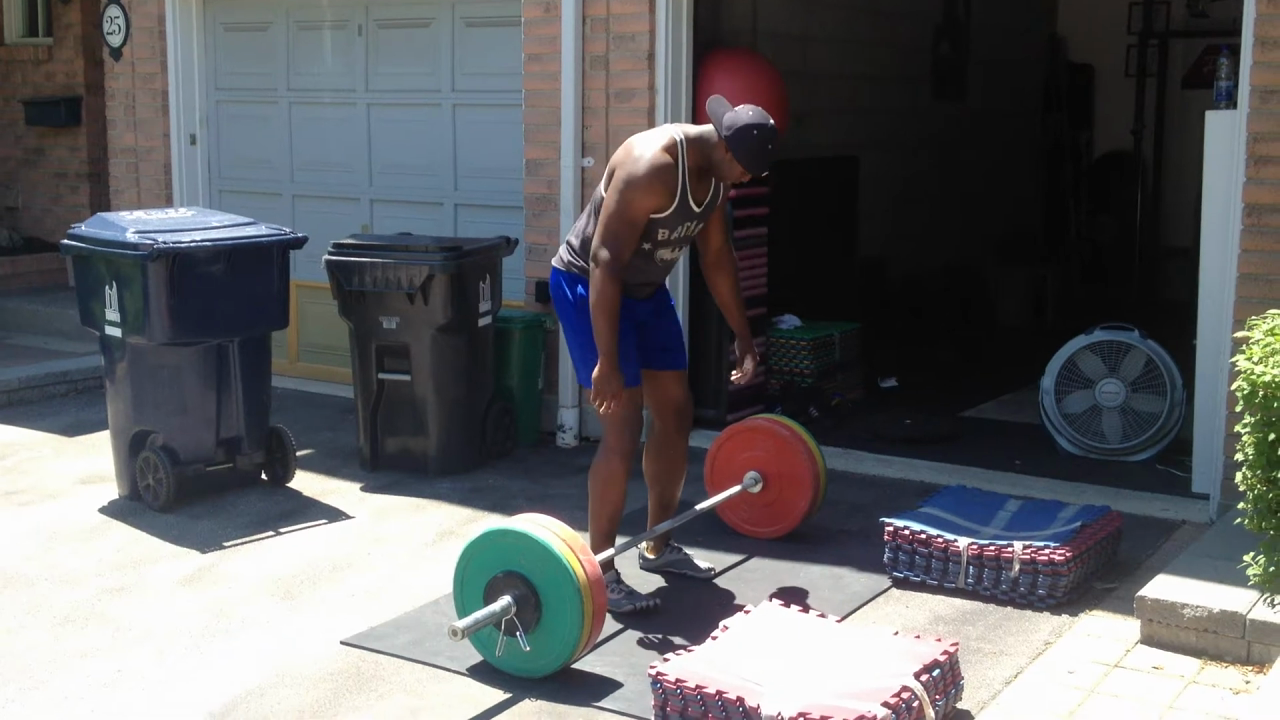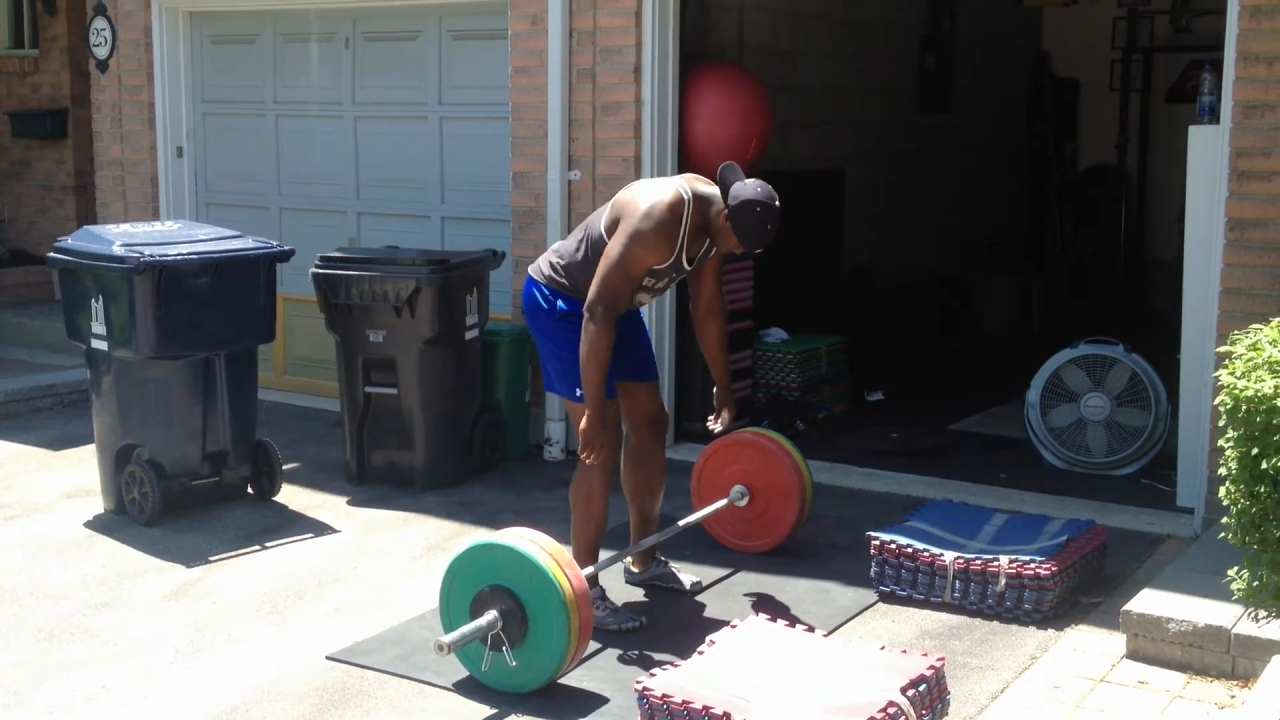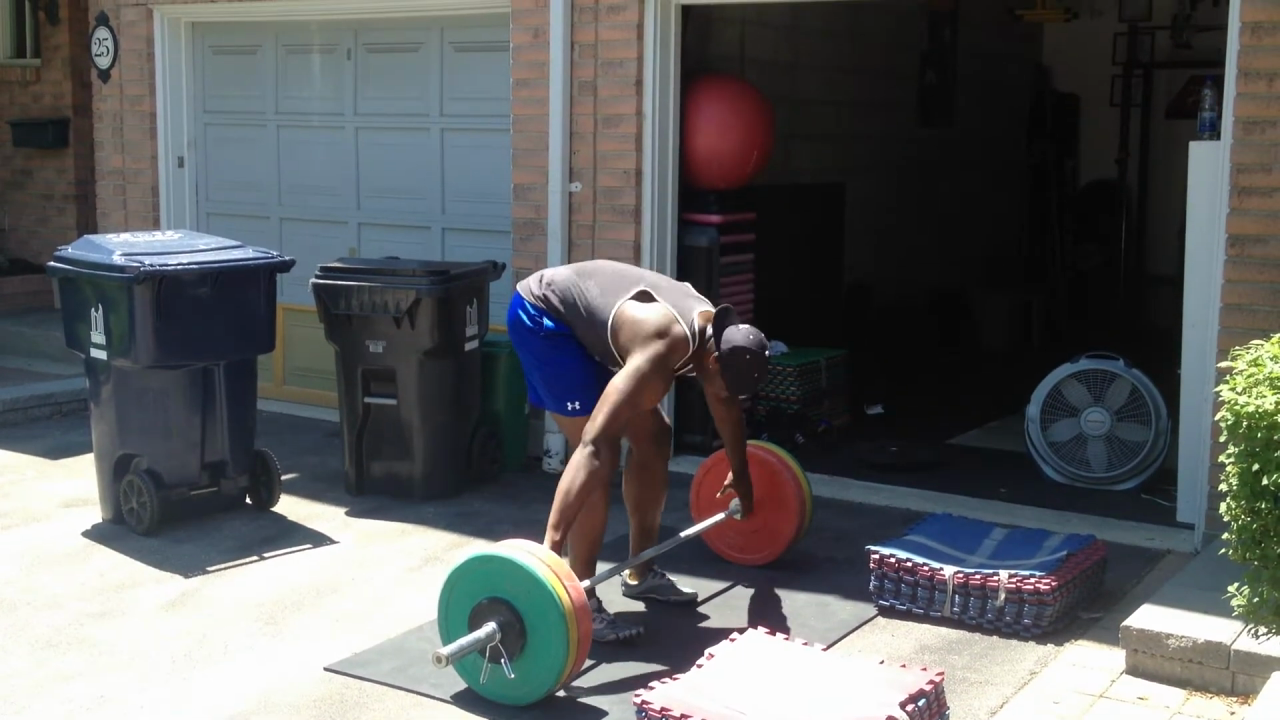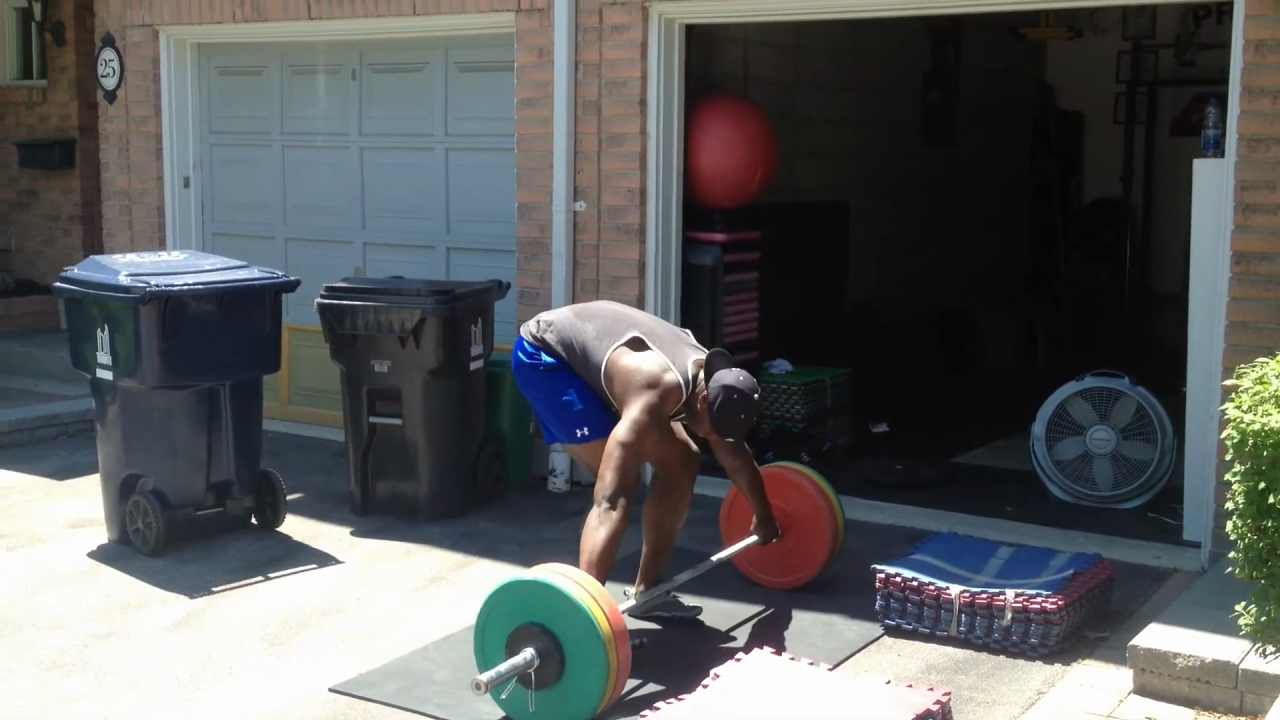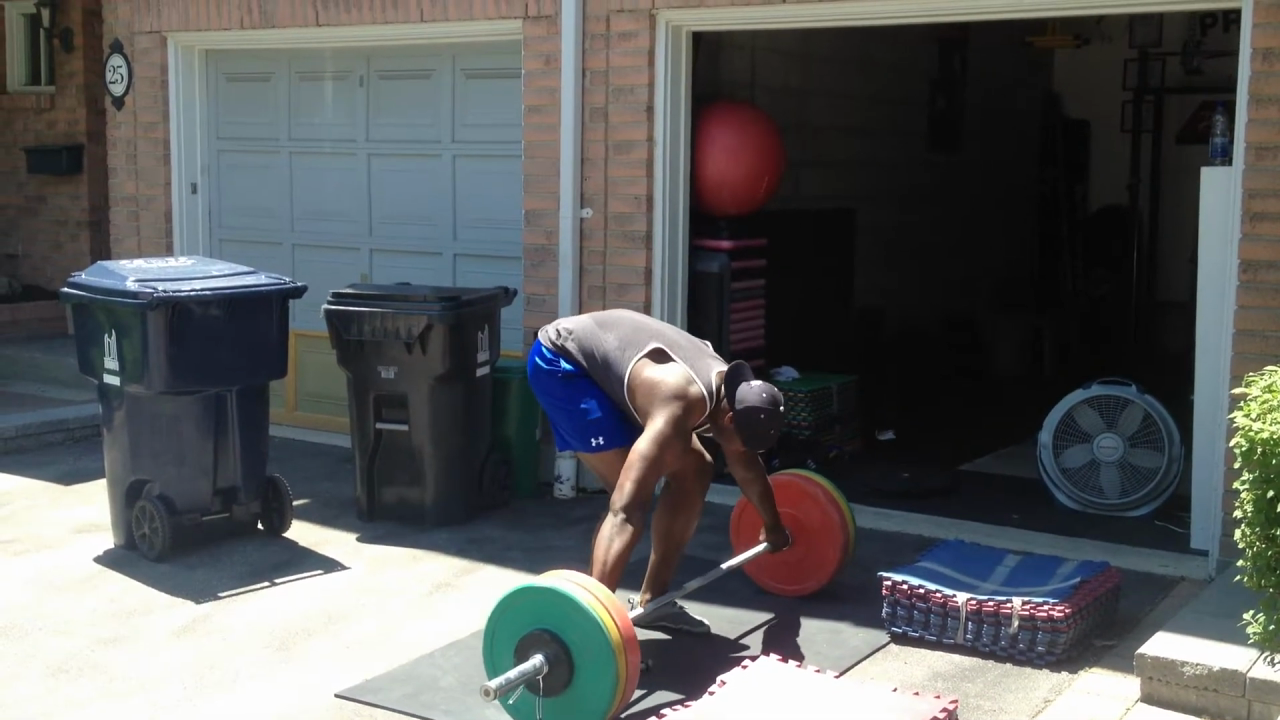
dt=1s
person 1, frame 1
left shoulder: (716, 171)
right shoulder: (652, 166)
left elbow: (716, 256)
right elbow: (604, 263)
left wrist: (743, 336)
right wrist: (606, 363)
left hip: (646, 289)
right hip: (588, 286)
left knee: (676, 413)
right knee: (624, 427)
left ankle: (658, 547)
right ankle: (600, 571)
person 1, frame 2
left shoulder: (712, 220)
right shoulder: (656, 219)
left elbow: (707, 305)
right elbow: (597, 313)
left wrist: (723, 385)
right wrist: (593, 411)
left hip: (615, 302)
right hip: (560, 299)
left knee: (650, 424)
right knee: (602, 444)
left ankle: (643, 560)
right ankle: (583, 590)
person 1, frame 3
left shoulder: (717, 330)
right shoulder: (662, 351)
left elbow: (726, 408)
right elbow: (594, 449)
left wrist: (740, 476)
right wrist: (552, 546)
left hip: (586, 318)
right hip: (542, 315)
left knee: (654, 437)
right knee: (604, 450)
left ankle: (639, 573)
right ankle: (581, 601)
person 1, frame 4
left shoulder: (715, 381)
right shoulder: (655, 395)
left elbow: (737, 457)
right elbow: (611, 498)
left wrist: (763, 517)
left hip: (589, 350)
right hip: (545, 354)
left knee: (682, 460)
right knee: (623, 482)
left ankle: (646, 590)
person 1, frame 5
left shoulder: (731, 390)
right shoulder: (680, 409)
left elbow: (749, 469)
right elbow: (626, 508)
left wrist: (773, 527)
left hip: (604, 361)
right hip: (560, 361)
left knee: (693, 470)
right knee: (636, 493)
left ankle: (653, 601)
